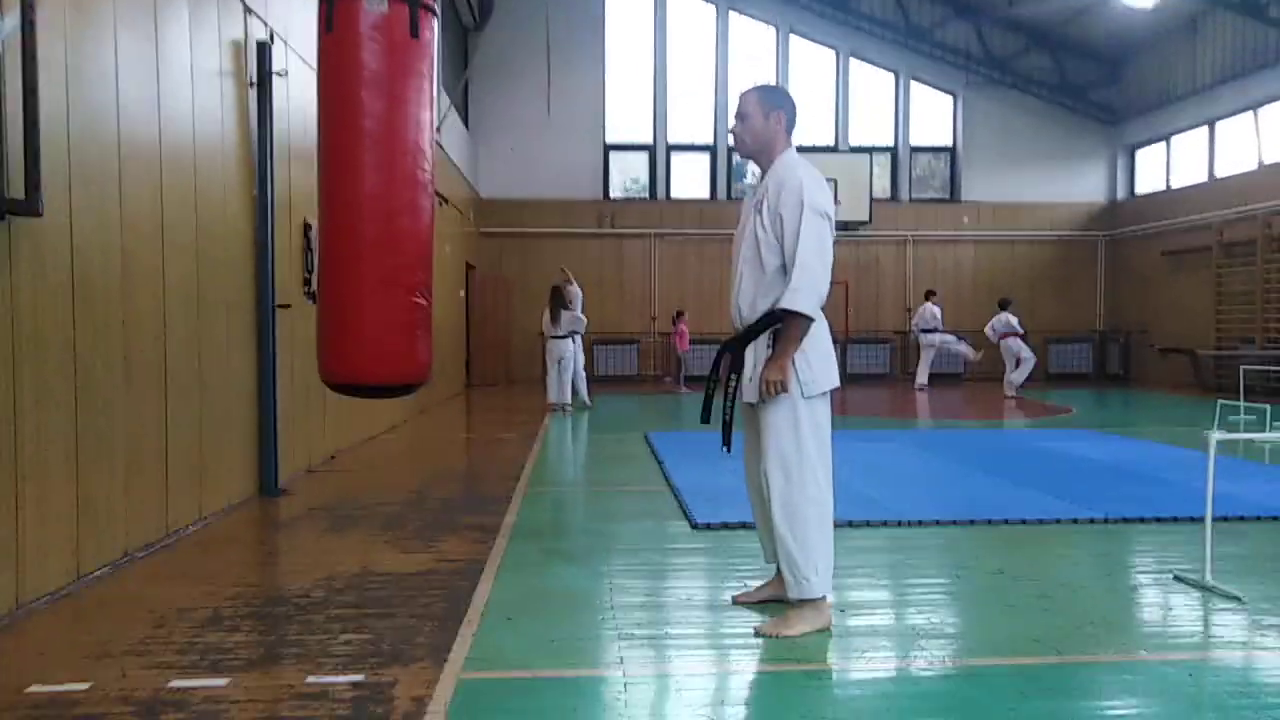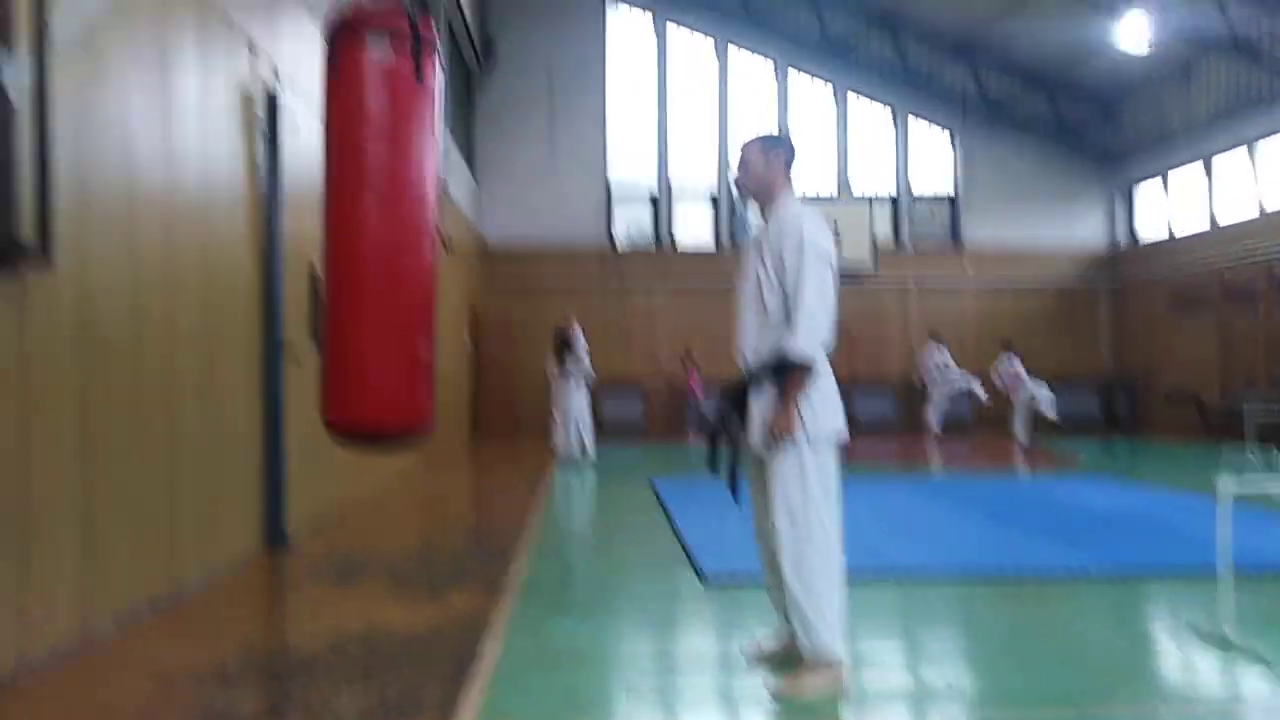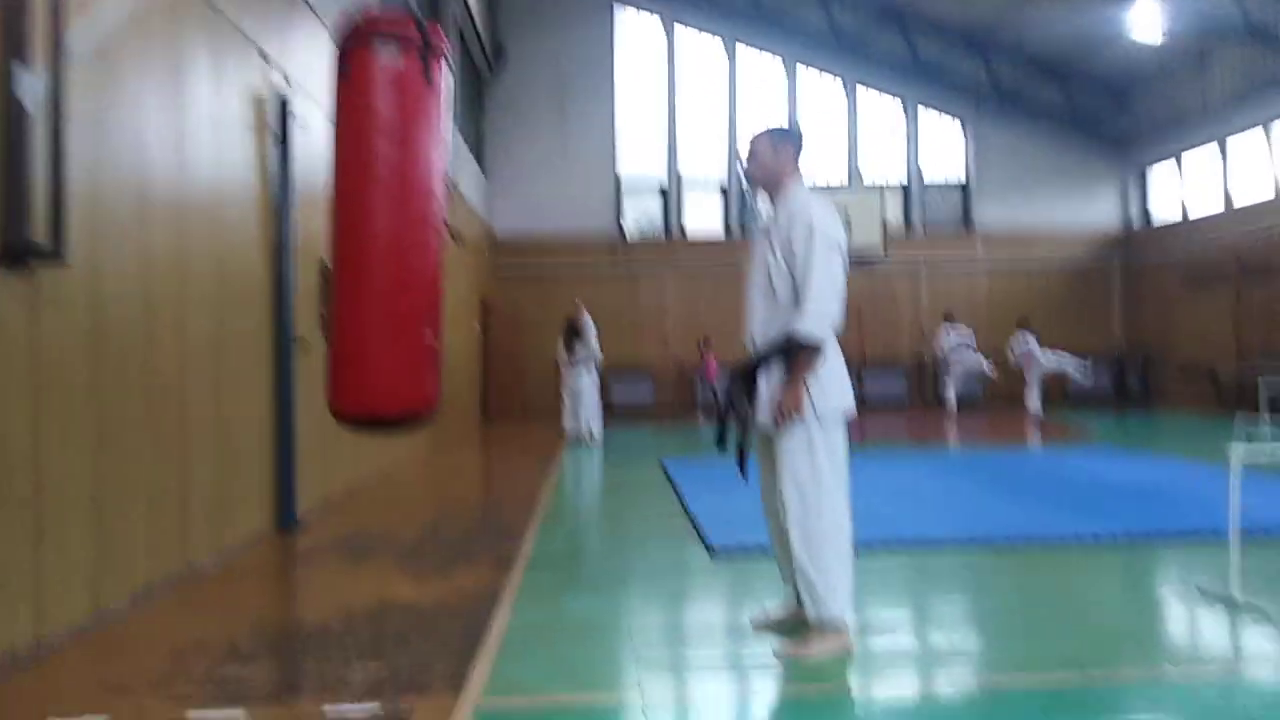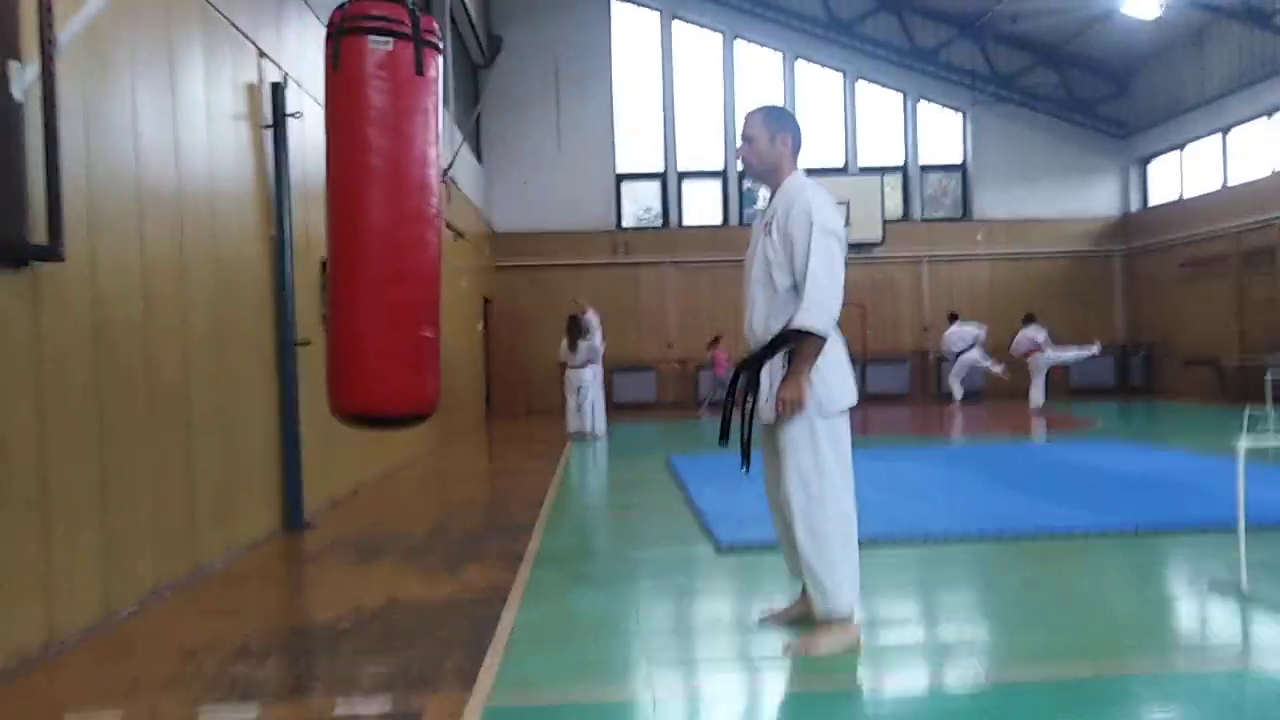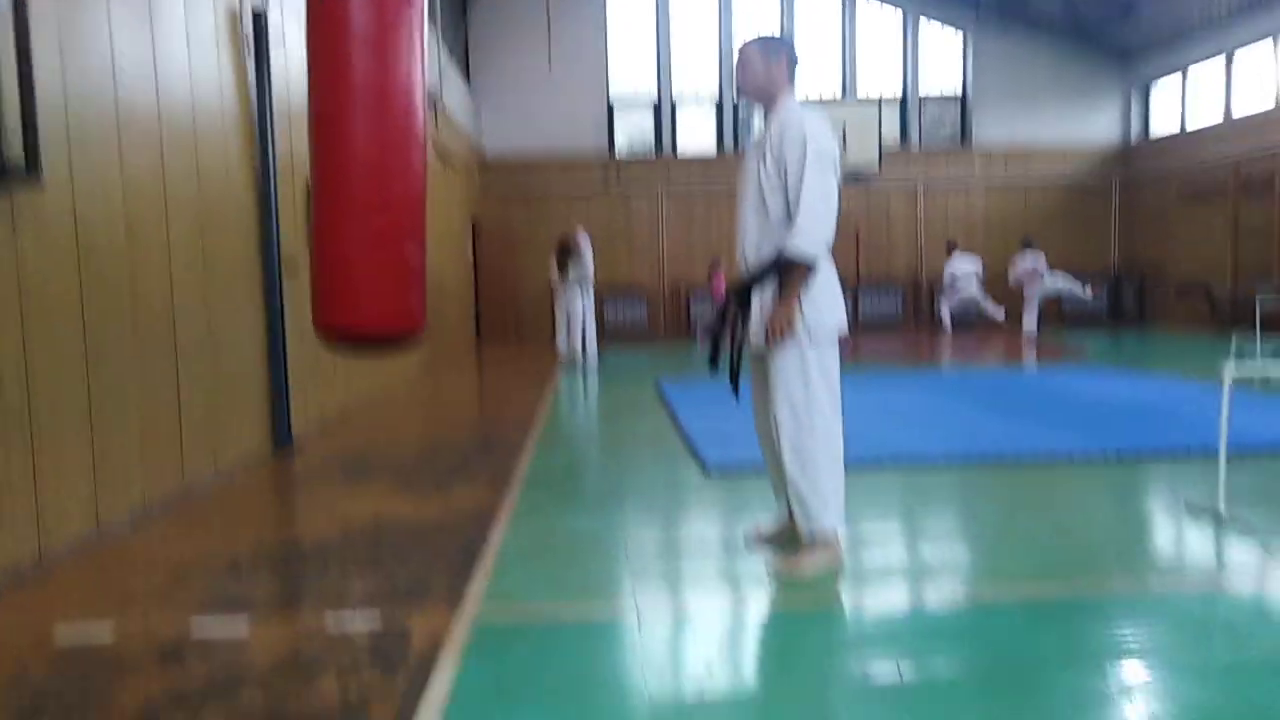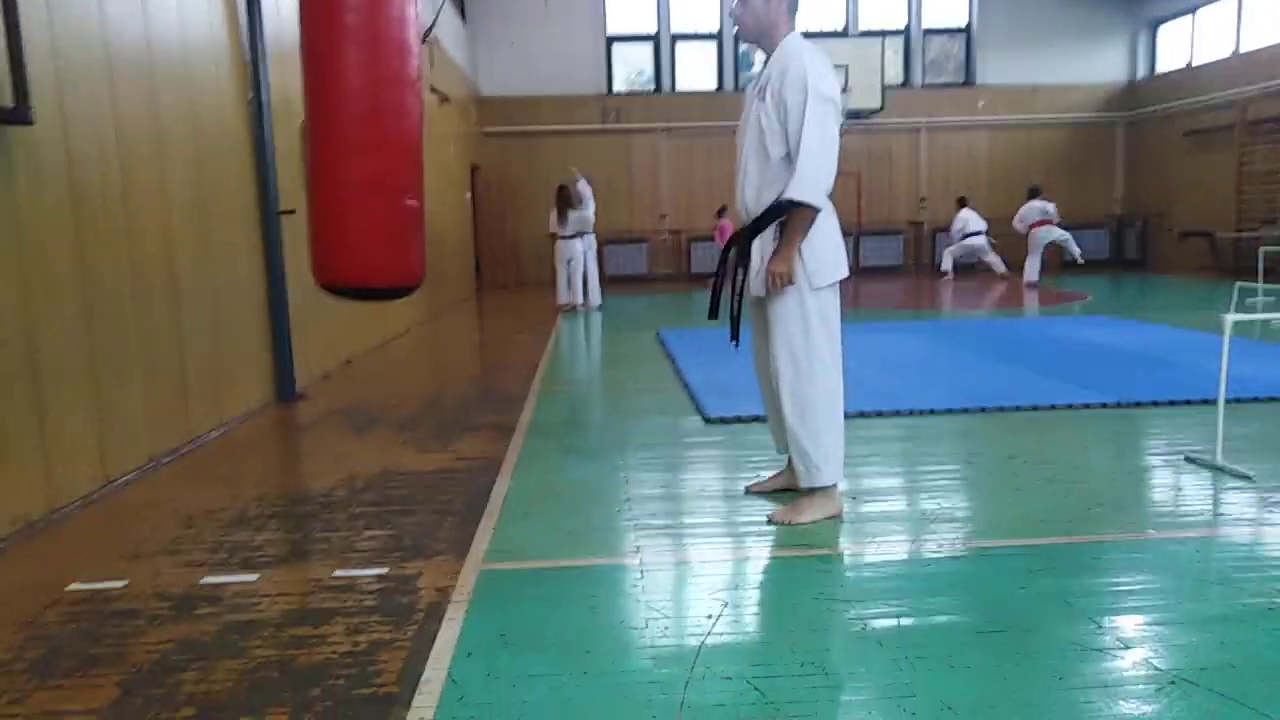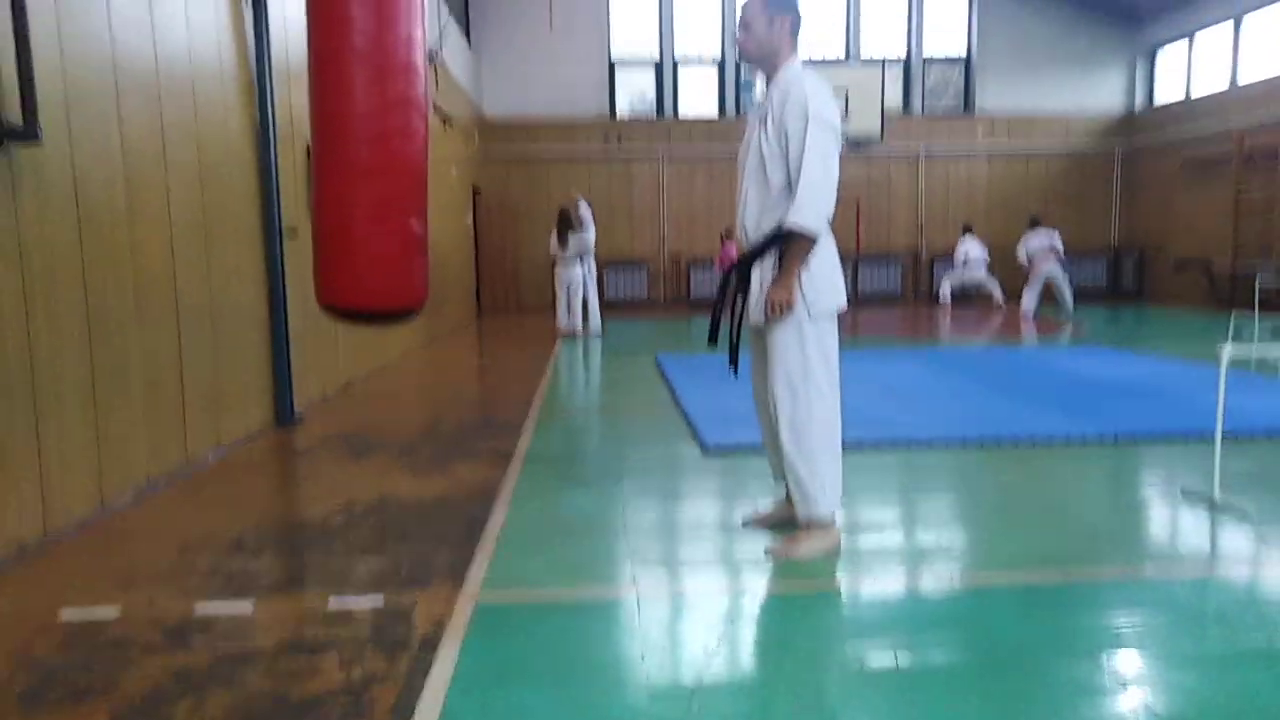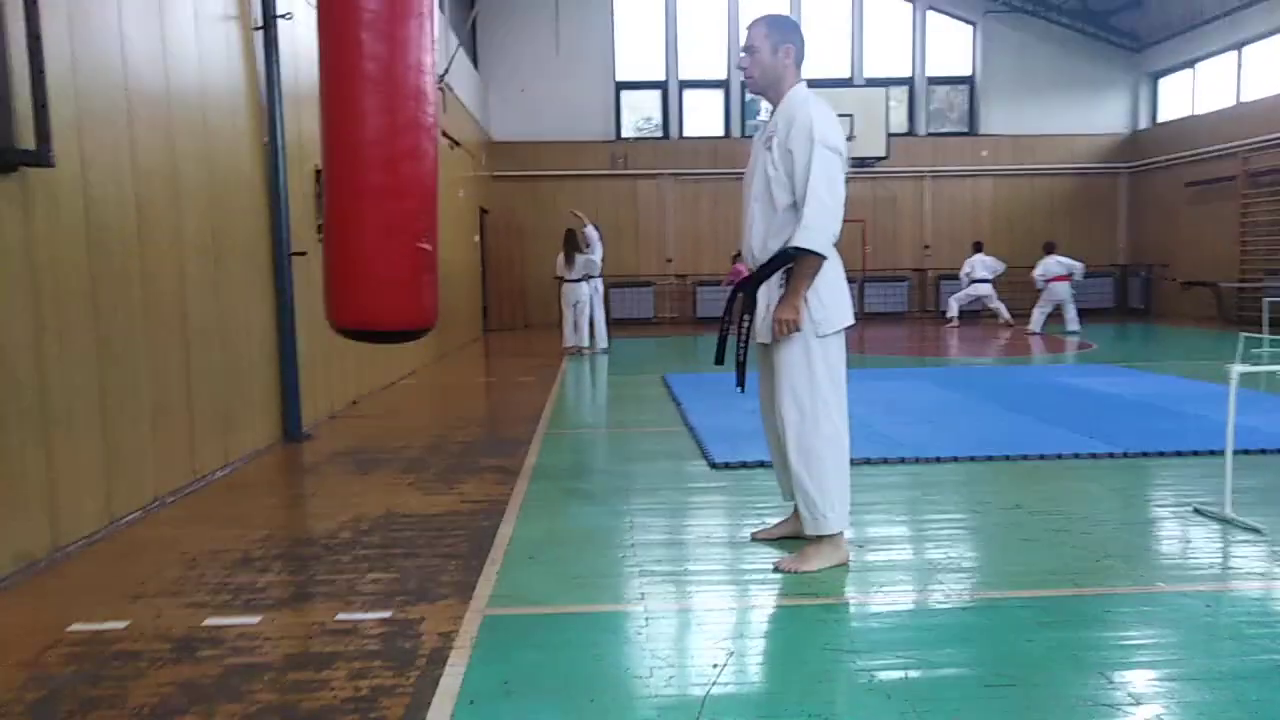
dt=0.1s
person 1, frame 1
left shoulder: (799, 182)
right shoulder: (764, 189)
left elbow: (810, 279)
left wrist: (782, 356)
left hip: (789, 352)
right hip: (762, 352)
left knee: (795, 475)
right knee: (767, 473)
left ankle: (812, 598)
right ankle: (785, 576)
person 1, frame 2
left shoulder: (800, 228)
right shoulder: (768, 233)
left elbow: (811, 326)
left wrist: (787, 405)
left hip: (794, 402)
right hip: (767, 399)
left knee: (804, 524)
right knee: (777, 522)
left ankle: (824, 654)
right ankle: (796, 631)
person 1, frame 3
left shoulder: (809, 215)
right shoulder: (778, 220)
left elbow: (821, 308)
left wrist: (795, 384)
left hip: (803, 381)
right hip: (775, 379)
left knee: (812, 499)
right knee: (785, 498)
left ankle: (831, 622)
right ankle: (805, 602)
person 1, frame 4
left shoulder: (806, 202)
right shoulder: (774, 208)
left elbow: (820, 298)
left wrist: (797, 376)
left hip: (804, 371)
right hip: (778, 371)
left knee: (817, 491)
right knee: (789, 490)
left ankle: (841, 616)
right ankle: (813, 595)
person 1, frame 5
left shoulder: (802, 128)
right shoulder: (769, 134)
left elbow: (813, 224)
left wrist: (787, 301)
left hip: (794, 296)
right hip: (768, 296)
left knee: (804, 415)
right knee: (776, 415)
left ankle: (823, 536)
right ankle: (797, 519)
person 1, frame 6
left shoulder: (803, 68)
right shoulder: (770, 75)
left elbow: (814, 168)
left wrist: (787, 246)
left hip: (795, 243)
right hip: (770, 242)
left knee: (804, 366)
right knee: (777, 364)
left ankle: (824, 488)
right ankle: (797, 467)
person 1, frame 7
left shoulder: (804, 94)
right shoulder: (771, 100)
left elbow: (814, 196)
left wrist: (787, 275)
left hip: (795, 271)
right hip: (770, 270)
left knee: (802, 395)
right knee: (774, 393)
left ankle: (821, 520)
right ankle: (795, 497)
person 1, frame 8
left shoulder: (809, 117)
right shoulder: (775, 124)
left elbow: (820, 218)
left wrist: (794, 296)
left hip: (802, 293)
right hip: (777, 292)
left knee: (809, 413)
right knee: (782, 412)
left ankle: (829, 535)
right ankle: (803, 514)
